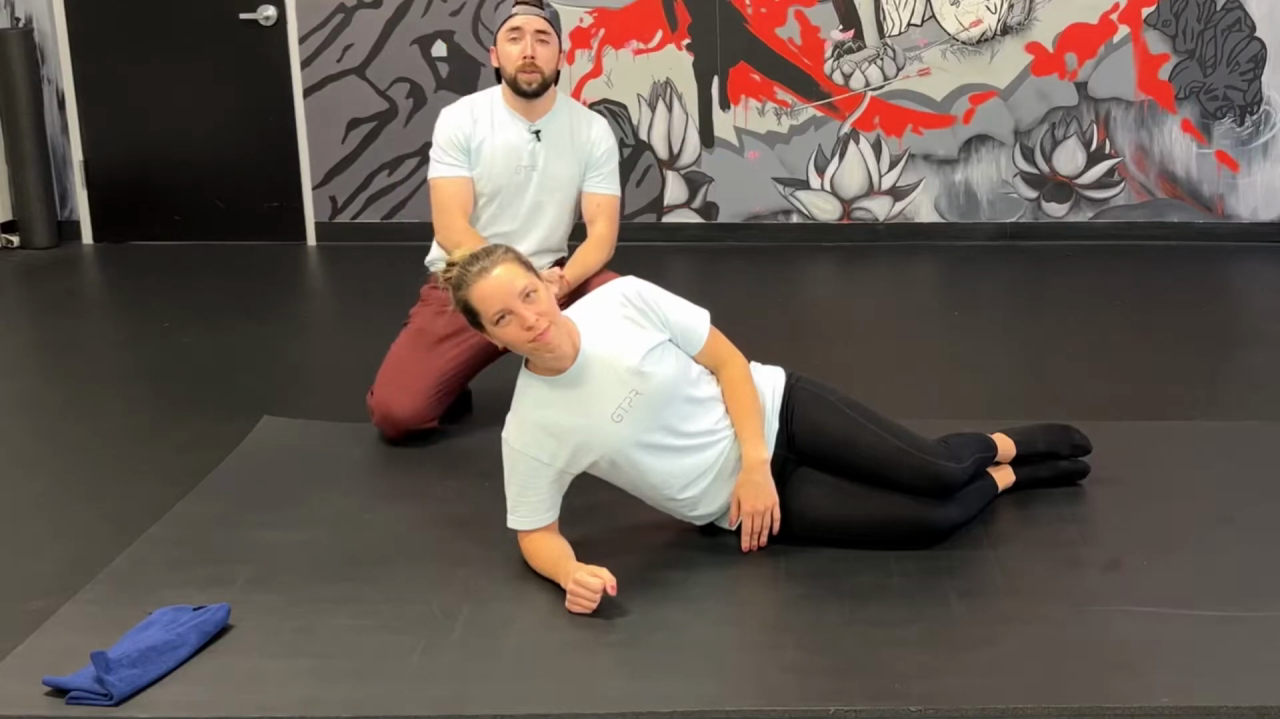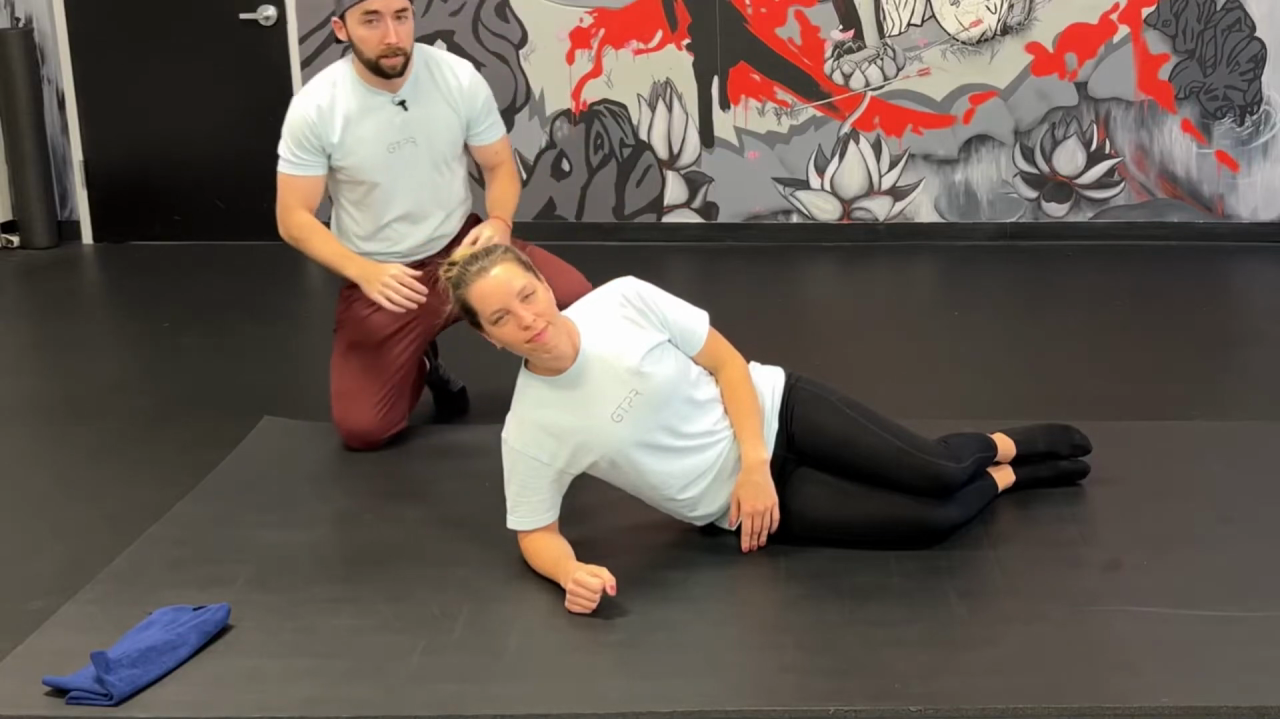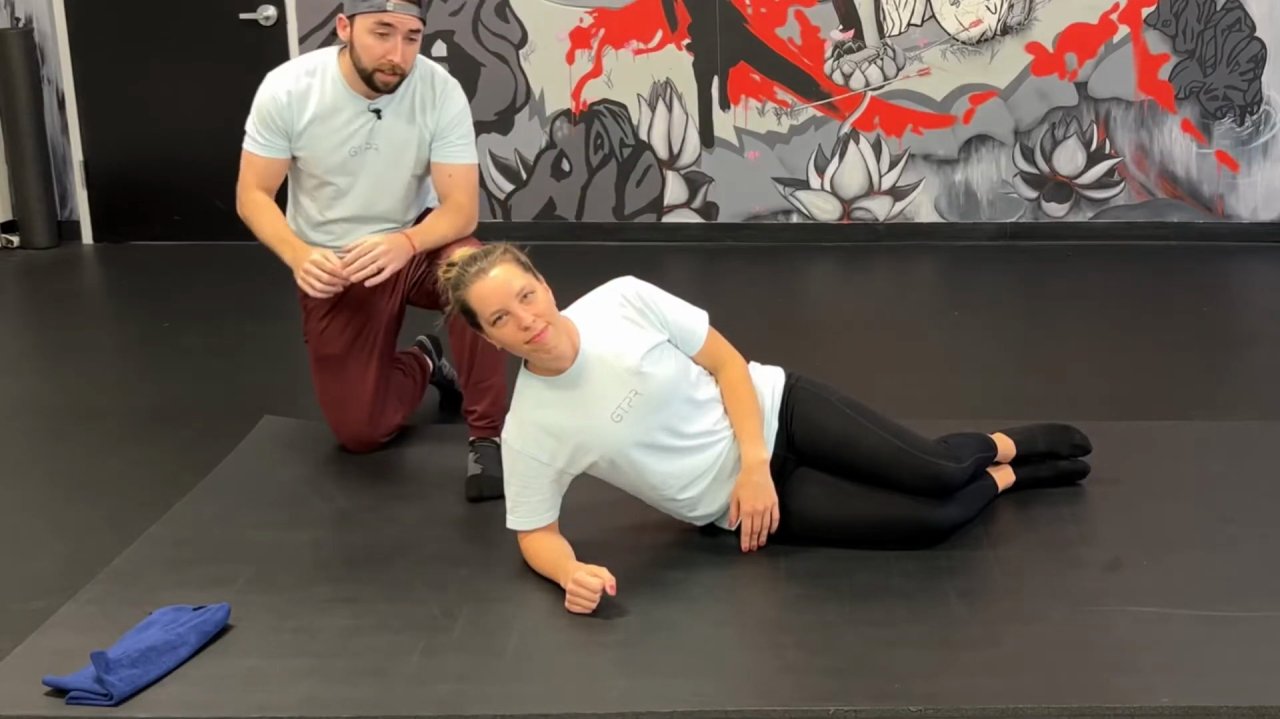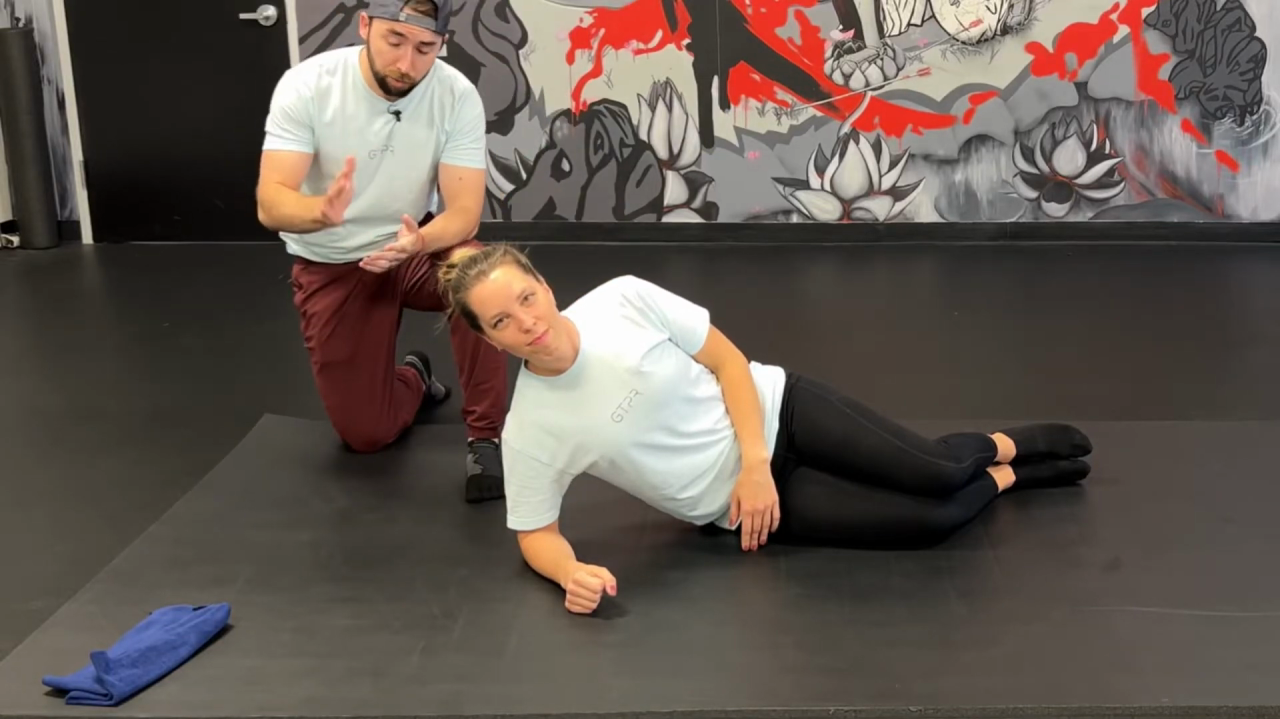
dt=0.7s
person 1, frame 1
left shoulder: (626, 298)
right shoulder: (529, 432)
left elbow: (730, 362)
right elbow: (536, 533)
left wrist: (755, 462)
right wrist: (571, 573)
left hip: (772, 410)
right hip: (727, 496)
left knee: (937, 471)
right knee: (931, 522)
left ankle: (1006, 445)
right ankle: (1006, 479)
person 1, frame 2
left shoulder: (624, 299)
right shoulder: (527, 432)
left elbow: (729, 364)
right elbow: (535, 533)
left wrist: (755, 462)
right wrist: (571, 573)
left hip: (771, 412)
right hip: (727, 497)
left knee: (937, 474)
right knee: (932, 522)
left ankle: (1007, 445)
right ankle: (1007, 478)
person 1, frame 3
left shoulder: (623, 298)
right shoulder: (528, 431)
left elbow: (728, 364)
right elbow: (535, 534)
left wrist: (754, 462)
right wrist: (570, 574)
left hip: (771, 411)
right hip: (729, 499)
left knee: (936, 474)
right knee: (931, 523)
left ankle: (1006, 445)
right ankle: (1004, 479)
person 1, frame 4
left shoulder: (623, 298)
right shoulder: (529, 431)
left elbow: (729, 362)
right elbow: (535, 533)
left wrist: (755, 462)
right wrist: (570, 572)
left hip: (773, 410)
right hip: (728, 501)
left knee: (935, 473)
right knee: (931, 522)
left ankle: (1007, 446)
right ankle: (1003, 479)
person 2, frame 1
left shoulder: (594, 131)
right shoulder: (459, 120)
left elbow: (603, 233)
right elbow: (452, 230)
left wrist: (561, 282)
left hip: (550, 278)
right knee: (396, 413)
right ankle: (454, 369)
person 2, frame 2
left shoulder: (459, 77)
right shoulder: (314, 108)
left elbow: (501, 168)
right elbow: (294, 219)
left wrist: (498, 222)
right wrist: (367, 273)
left hip: (460, 246)
right hip: (376, 276)
left knee: (574, 300)
right knee: (362, 430)
right ankle: (420, 365)
person 2, frame 3
left shoulder: (442, 93)
right shoulder: (286, 90)
left elbow: (462, 208)
right elbow: (253, 193)
left wrist: (405, 244)
right wrist: (297, 253)
left hip: (414, 240)
right hip: (331, 265)
right knee: (360, 434)
left ankle: (487, 436)
right ankle: (421, 363)
person 2, frame 4
left shoulder: (458, 96)
right shoulder: (306, 86)
left elbow: (465, 211)
right elbow: (270, 205)
left wrist: (418, 242)
right wrist: (322, 210)
left hip: (414, 244)
right hip: (329, 268)
right knee: (365, 435)
left ankle: (486, 436)
right ankle: (413, 380)
